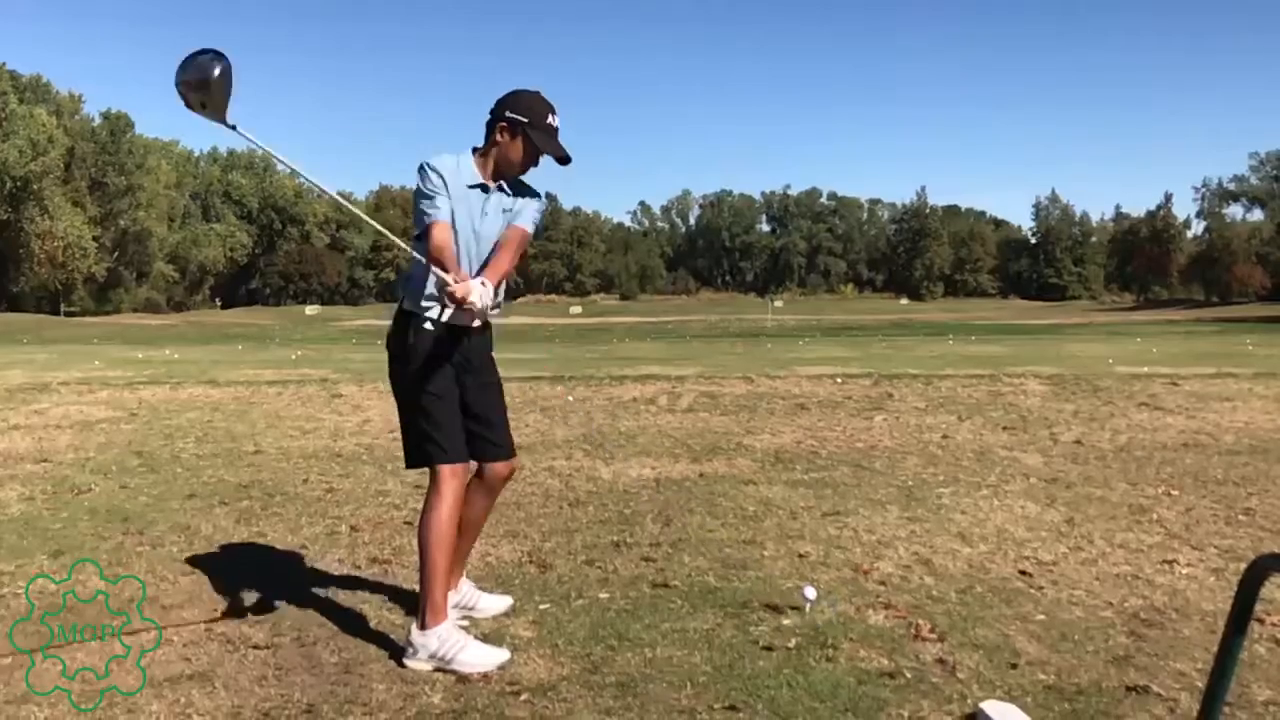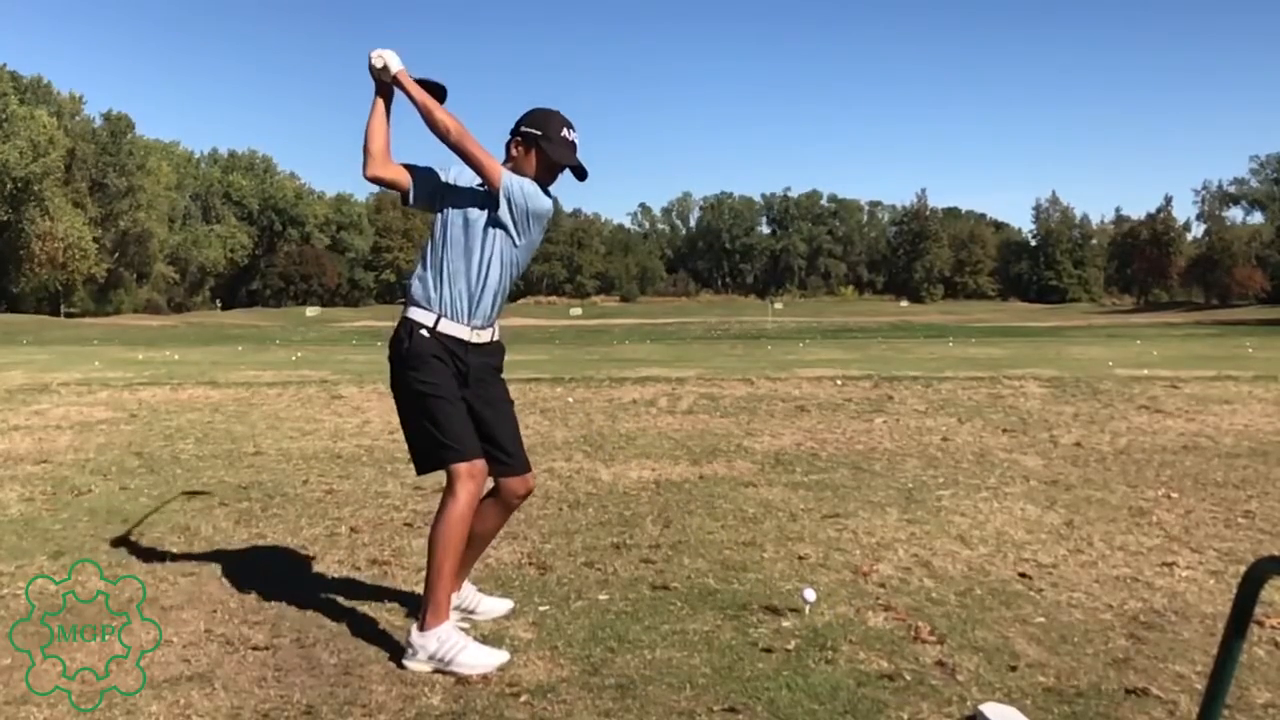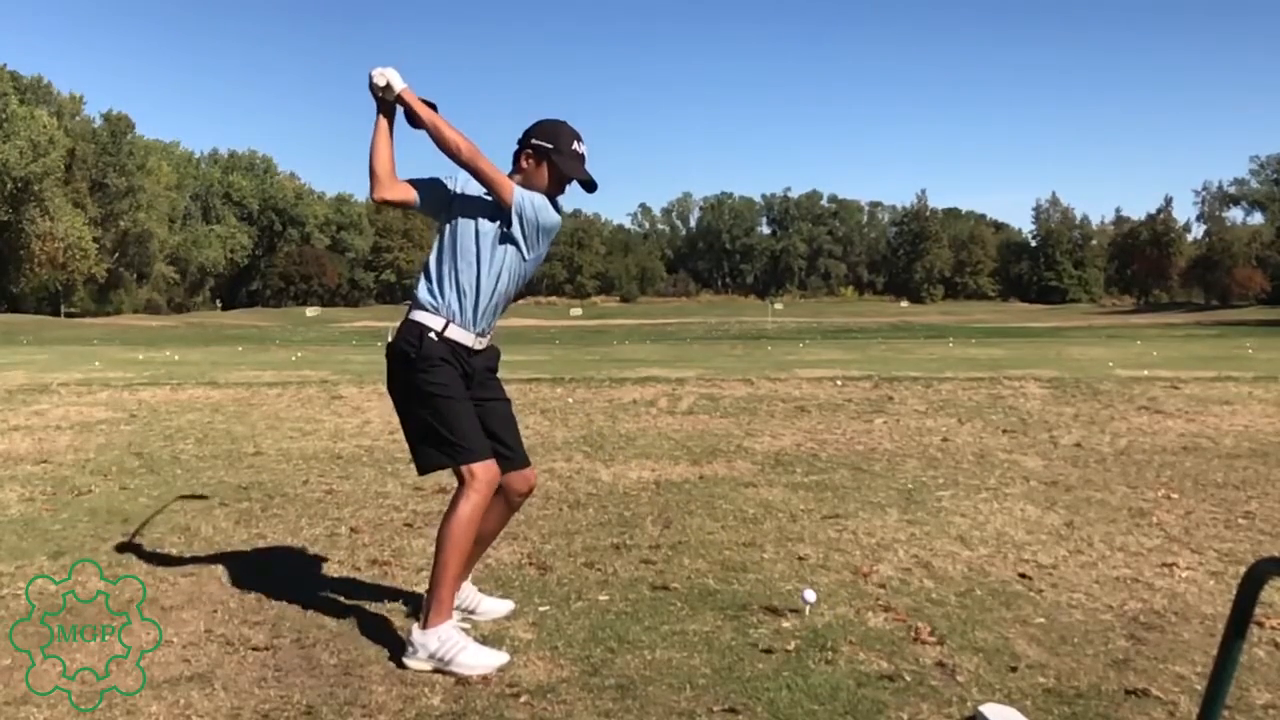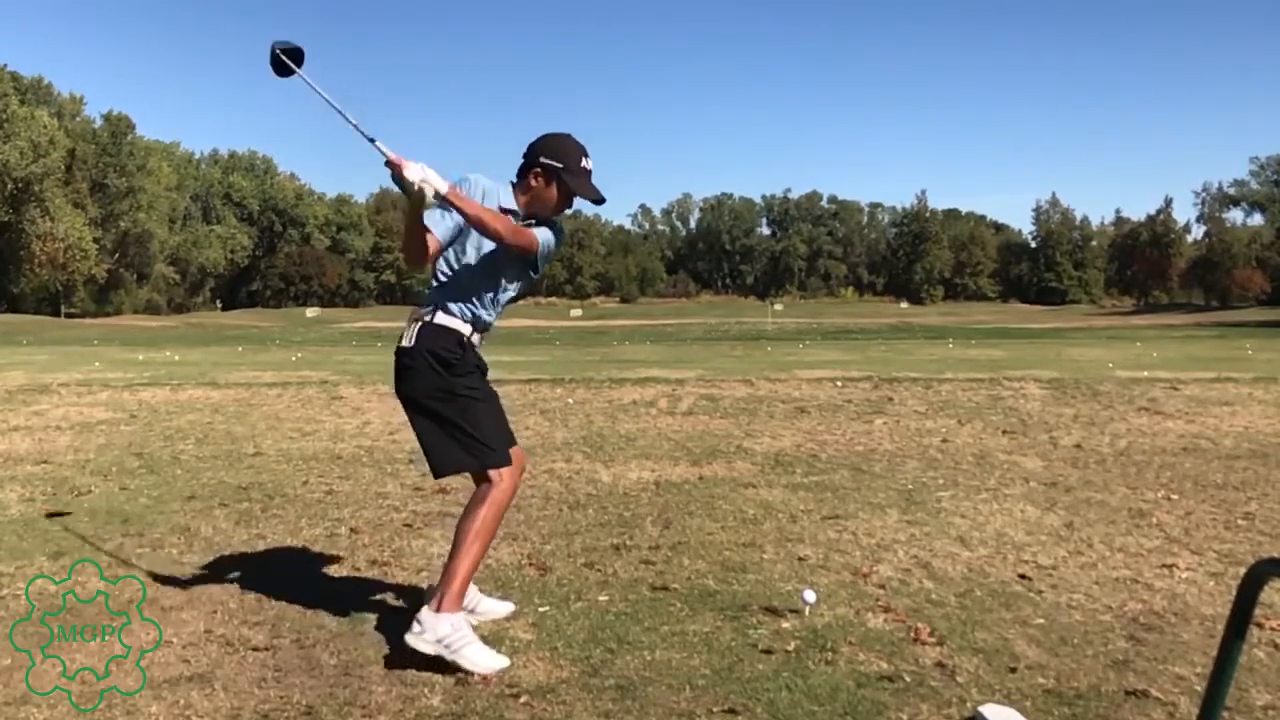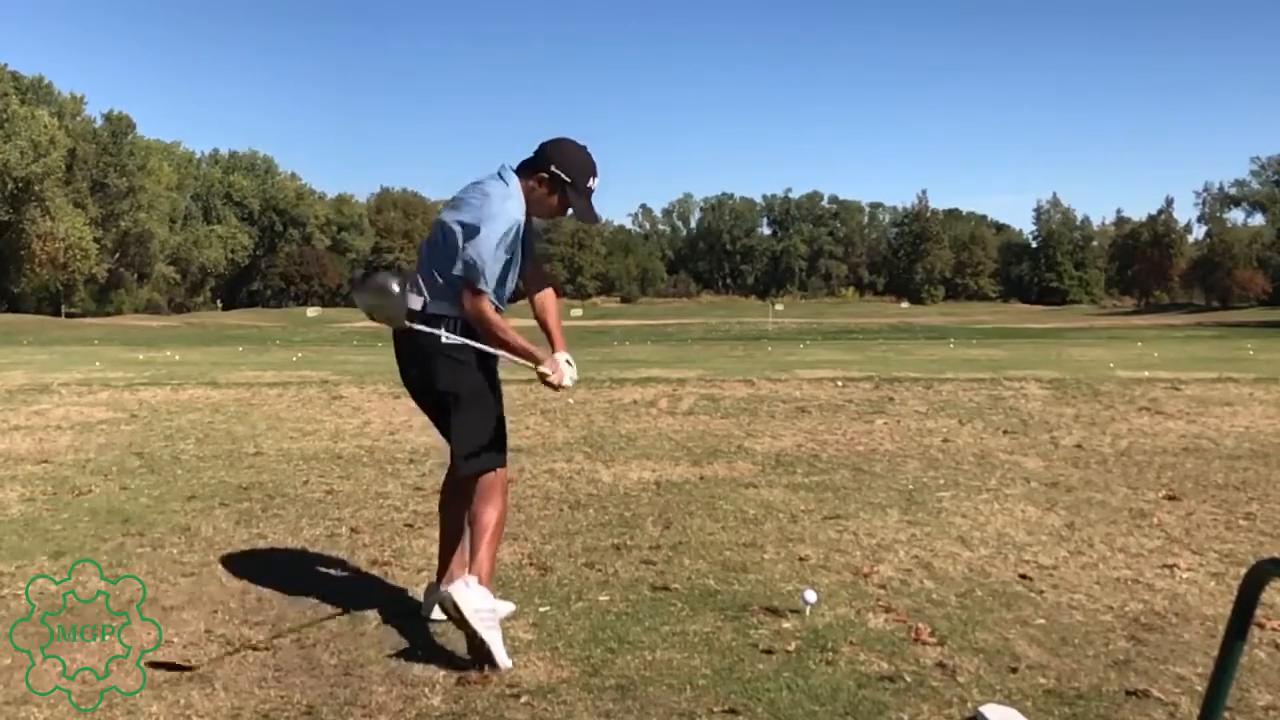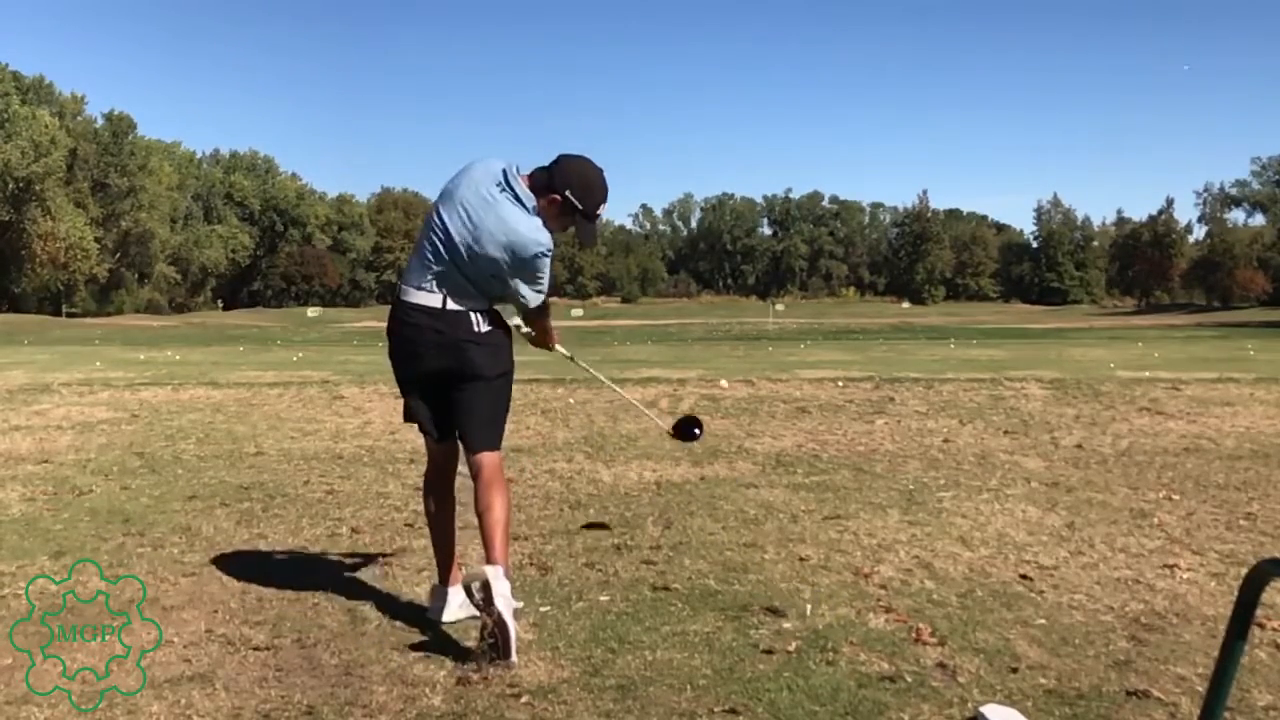
dt=0.7s
person 1, frame 1
left shoulder: (528, 197)
right shoulder: (440, 172)
left elbow: (512, 240)
right elbow: (440, 239)
left wrist: (486, 284)
right wrist: (455, 284)
left hip: (472, 339)
right hip: (422, 335)
left knee: (499, 465)
right knee: (453, 472)
left ankle: (450, 585)
right ankle: (433, 631)
person 1, frame 2
left shoulder: (536, 206)
right shoulder: (453, 183)
left elbow: (460, 140)
right elbow: (378, 169)
left wrist: (405, 80)
right wrist: (383, 91)
left hip: (479, 353)
right hip: (426, 346)
left knee: (515, 483)
right knee: (468, 475)
left ankle: (453, 588)
right ankle: (431, 632)
person 1, frame 3
left shoulder: (546, 219)
right shoulder: (461, 191)
left elbow: (469, 156)
right elbow: (385, 191)
left wrist: (407, 96)
right wrist: (384, 111)
left hip: (475, 356)
right hip: (426, 348)
left knee: (518, 481)
right knee: (481, 476)
left ankle: (453, 588)
right ankle: (433, 631)
person 1, frame 4
left shoulder: (547, 236)
right shoulder: (475, 189)
left elbow: (510, 236)
right elbow: (417, 258)
left wrist: (443, 191)
right wrist: (415, 200)
left hip: (458, 354)
right hip: (436, 348)
left knee: (511, 463)
right knee: (498, 478)
left ankle: (455, 590)
right ankle: (441, 619)
person 1, frame 5
left shoulder: (505, 196)
right shoulder: (504, 215)
left elbow: (534, 279)
right elbow: (474, 306)
left wrist: (559, 348)
right wrist: (537, 358)
left hip: (422, 334)
right hip: (449, 338)
left knee: (467, 457)
right knee: (489, 470)
left ankle: (448, 585)
right ankle: (474, 588)
person 1, frame 6
left shoulder: (480, 171)
right shoulder: (532, 240)
right elbow: (534, 314)
left wrist: (536, 318)
right wrist: (546, 336)
left hip: (410, 325)
right hip: (470, 335)
left knee: (440, 457)
right knee: (486, 461)
left ankle: (448, 588)
right ankle: (496, 577)
